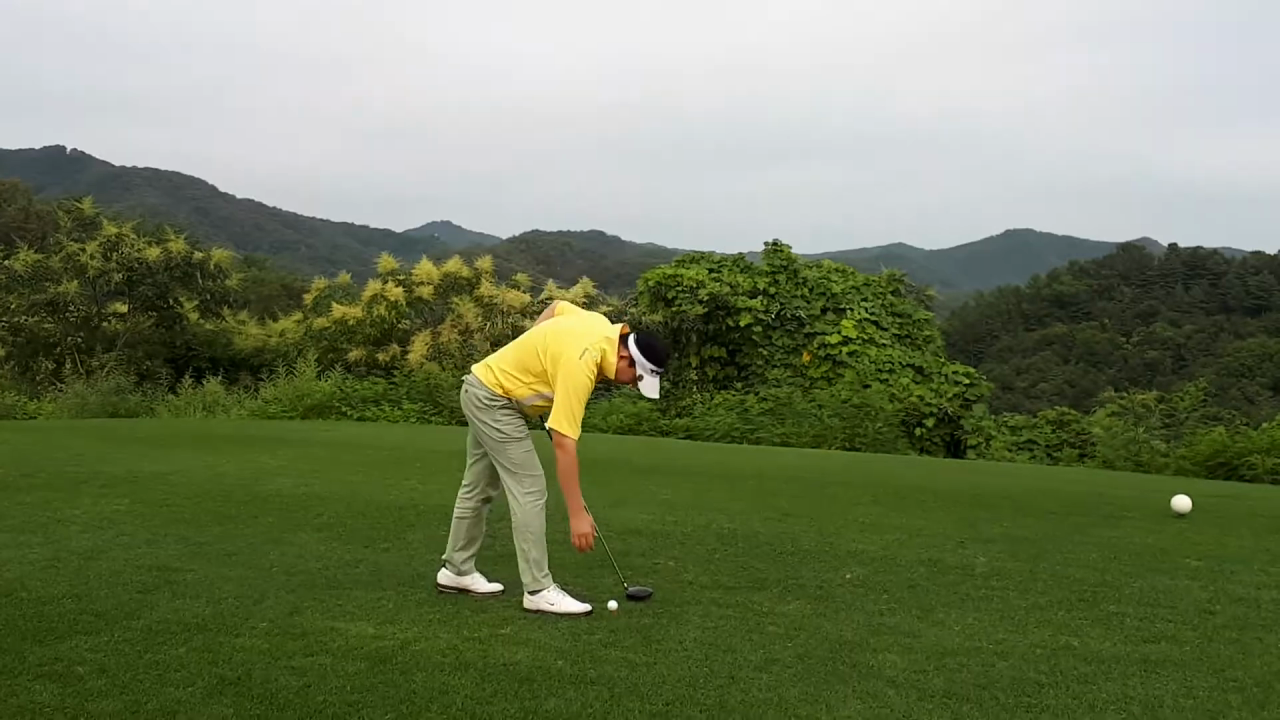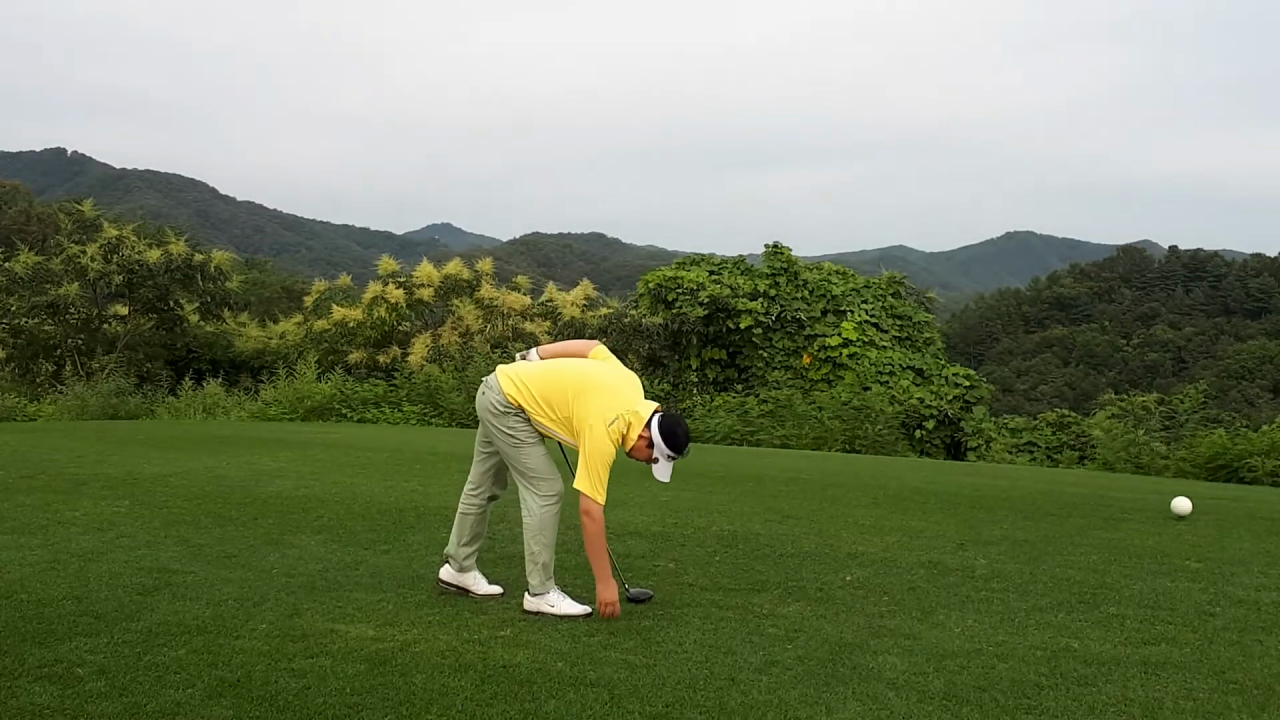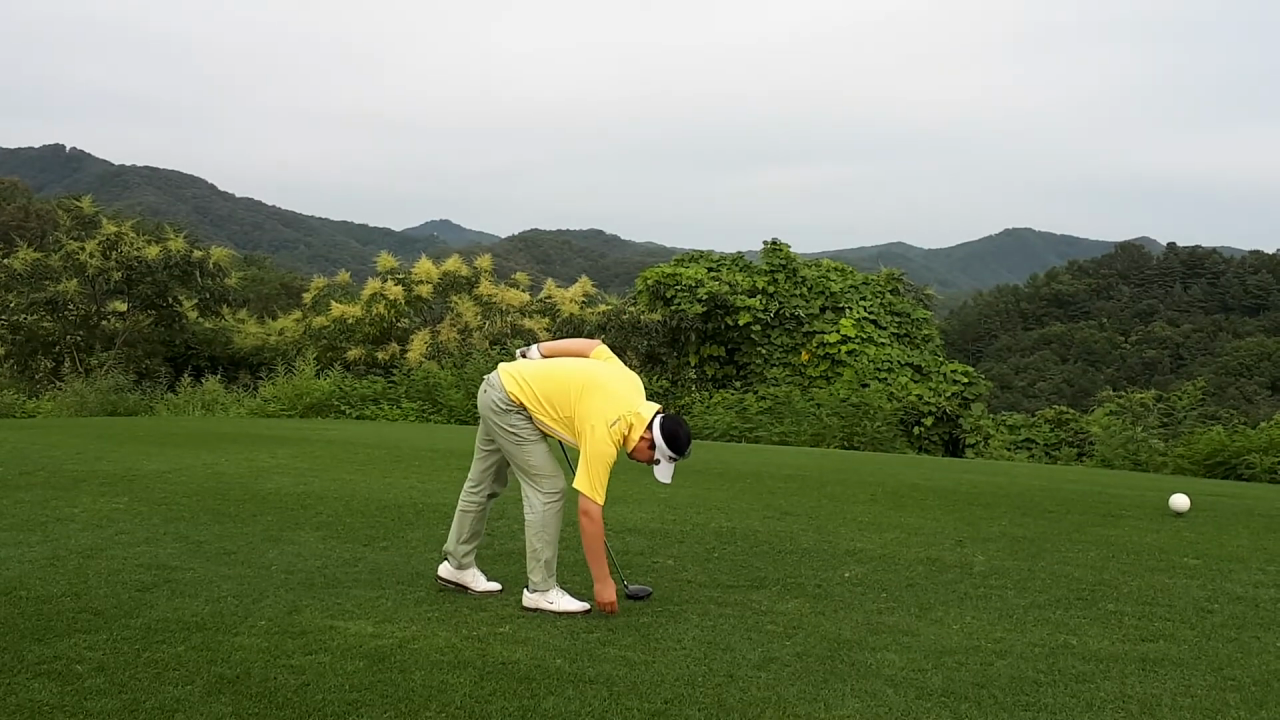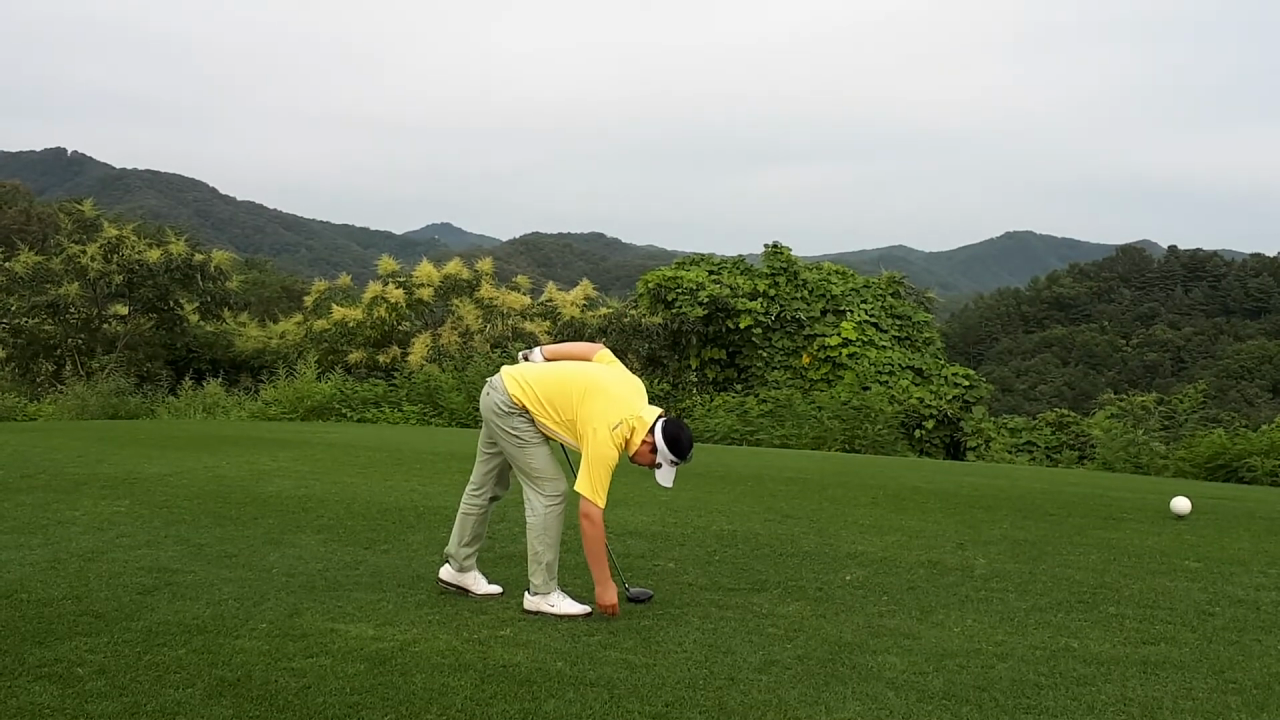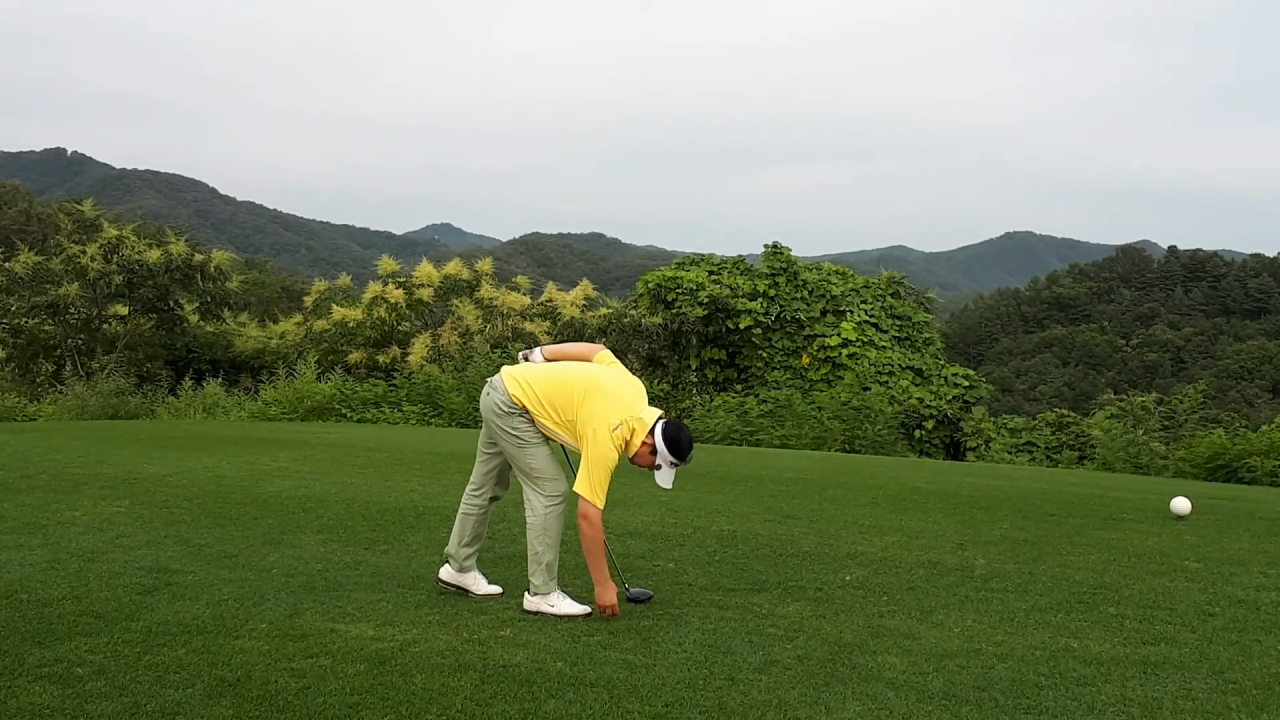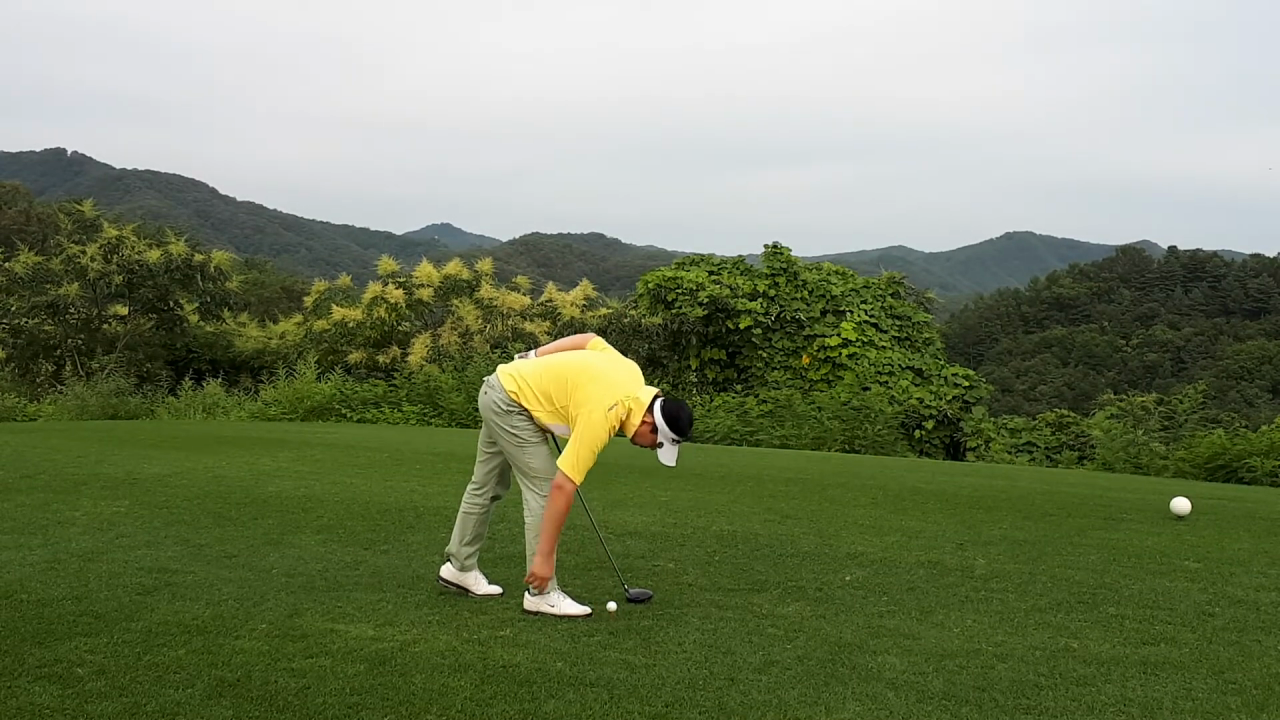
dt=0.5s
person 1, frame 1
left shoulder: (604, 329)
right shoulder: (580, 366)
left elbow: (556, 309)
right elbow: (564, 445)
right wrist: (578, 515)
left hip: (485, 388)
right hip: (493, 397)
left knee: (481, 486)
right knee: (530, 488)
left ankle: (457, 570)
right ankle: (538, 590)
person 1, frame 2
left shoulder: (631, 387)
right shoulder: (604, 432)
left elbow: (592, 347)
right elbow: (590, 511)
left wrist: (535, 357)
right wrist: (605, 582)
left hip: (501, 388)
right hip: (507, 404)
left knee: (484, 486)
right knee: (546, 492)
left ankle: (458, 567)
right ankle: (540, 592)
person 1, frame 3
left shoulder: (633, 387)
right shoulder: (605, 433)
left elbow: (594, 346)
right elbow: (588, 511)
left wrist: (536, 352)
right wrist: (603, 582)
left hip: (503, 385)
right hip: (509, 401)
left knee: (485, 484)
right knee: (548, 489)
left ankle: (458, 564)
right ankle: (541, 589)
person 1, frame 4
left shoulder: (635, 391)
right shoulder: (607, 437)
left elbow: (597, 350)
right elbow: (590, 515)
left wrist: (538, 355)
right wrist: (604, 585)
left hip: (504, 390)
right hip: (511, 403)
left knee: (486, 487)
right knee: (550, 493)
left ankle: (459, 567)
right ankle: (542, 593)
person 1, frame 5
left shoulder: (635, 392)
right shoulder: (607, 439)
left elbow: (598, 351)
right elbow: (588, 515)
left wrist: (539, 355)
right wrist: (603, 585)
left hip: (506, 387)
right hip: (511, 404)
left knee: (486, 487)
right knee: (550, 493)
left ankle: (458, 568)
right ankle: (542, 593)
person 1, frame 6
left shoulder: (633, 378)
right shoulder: (601, 417)
left elbow: (590, 339)
right elbow: (562, 488)
left wrist: (534, 359)
right wrist: (544, 557)
left hip: (503, 388)
right hip: (510, 403)
left knee: (488, 485)
right knee: (543, 490)
left ankle: (459, 566)
right ankle: (542, 594)
